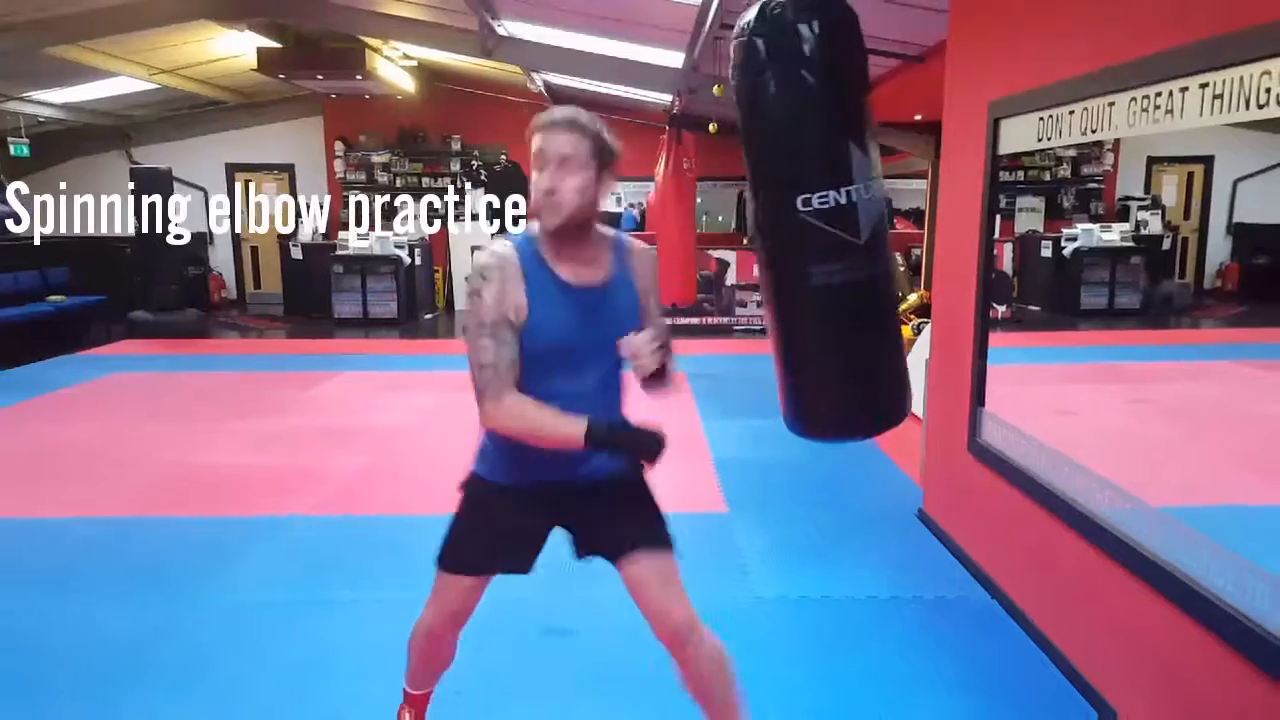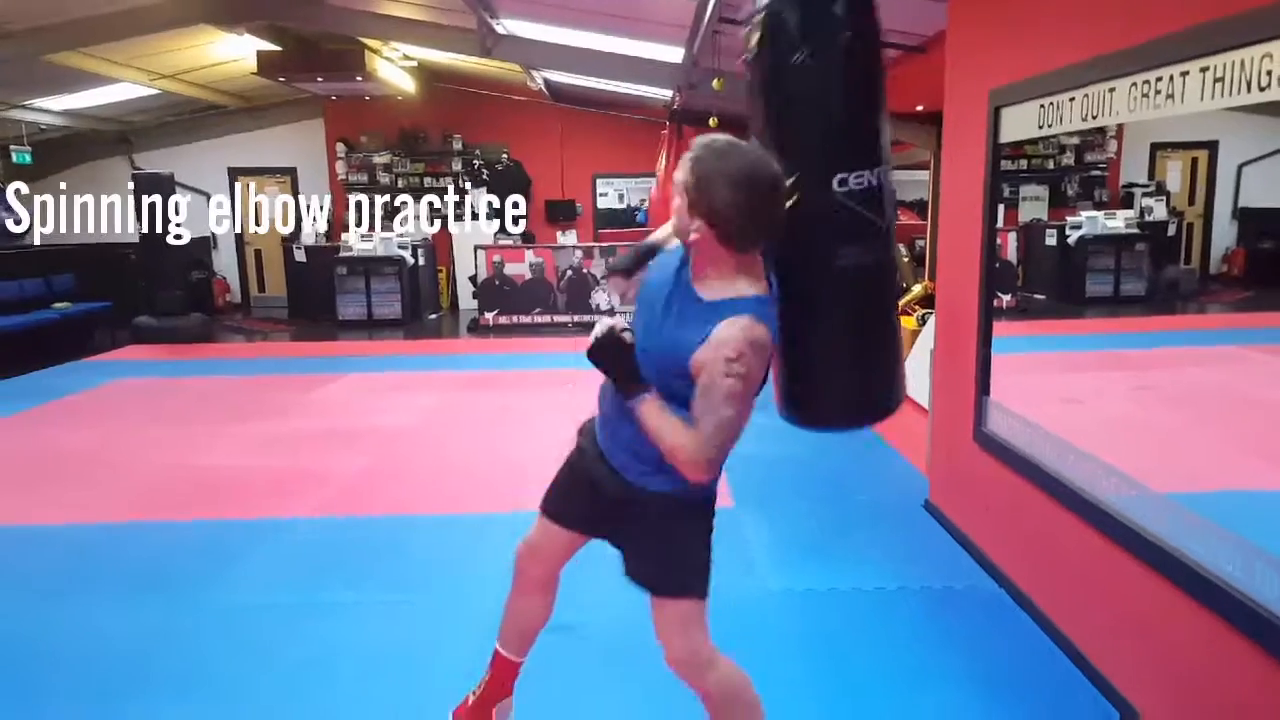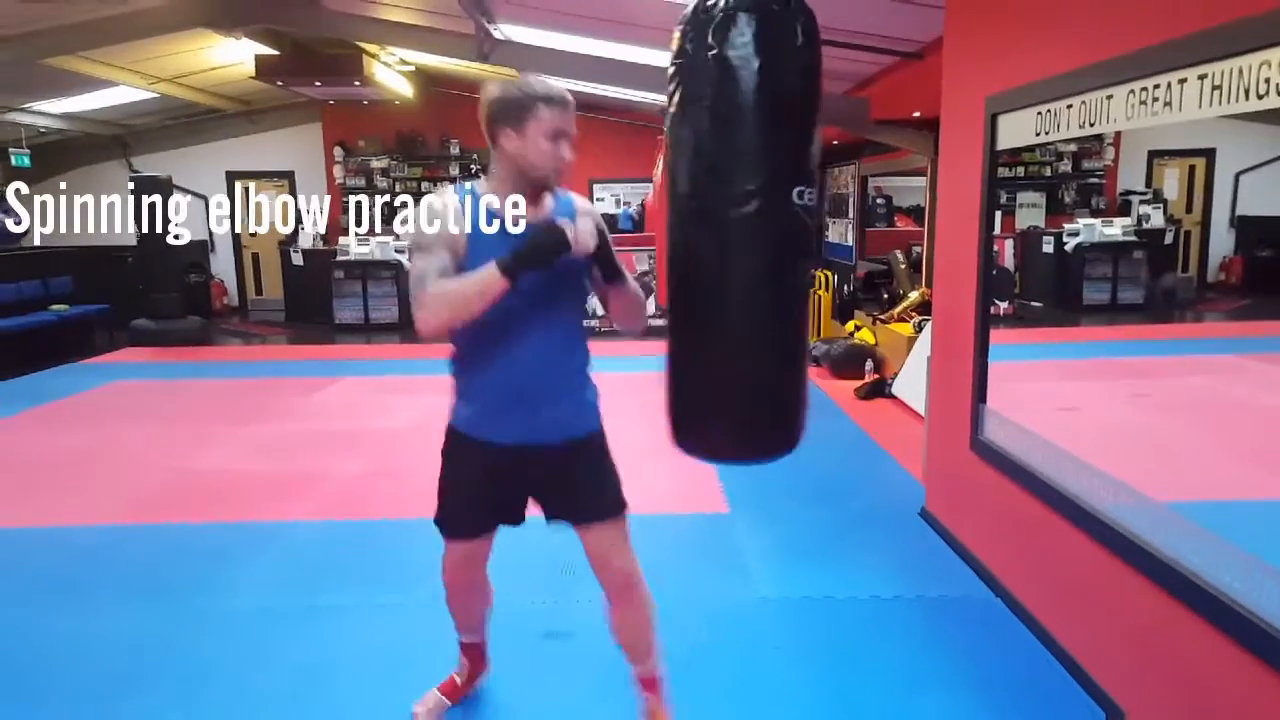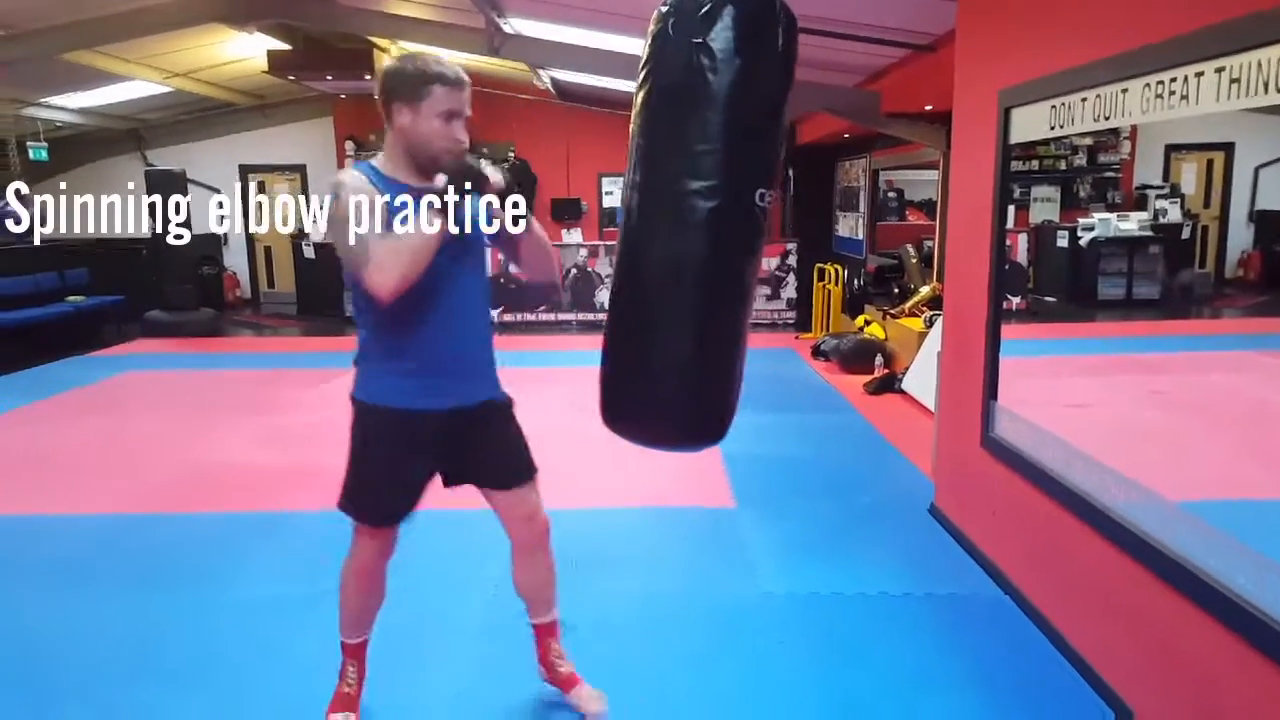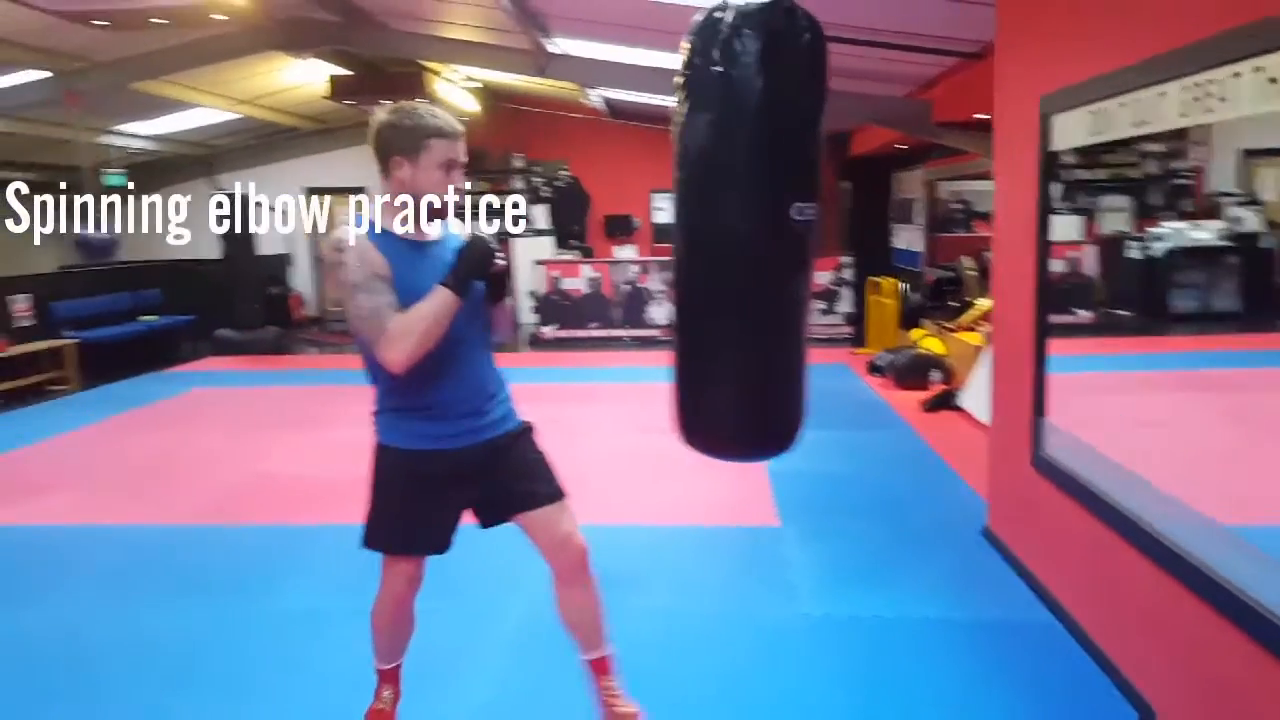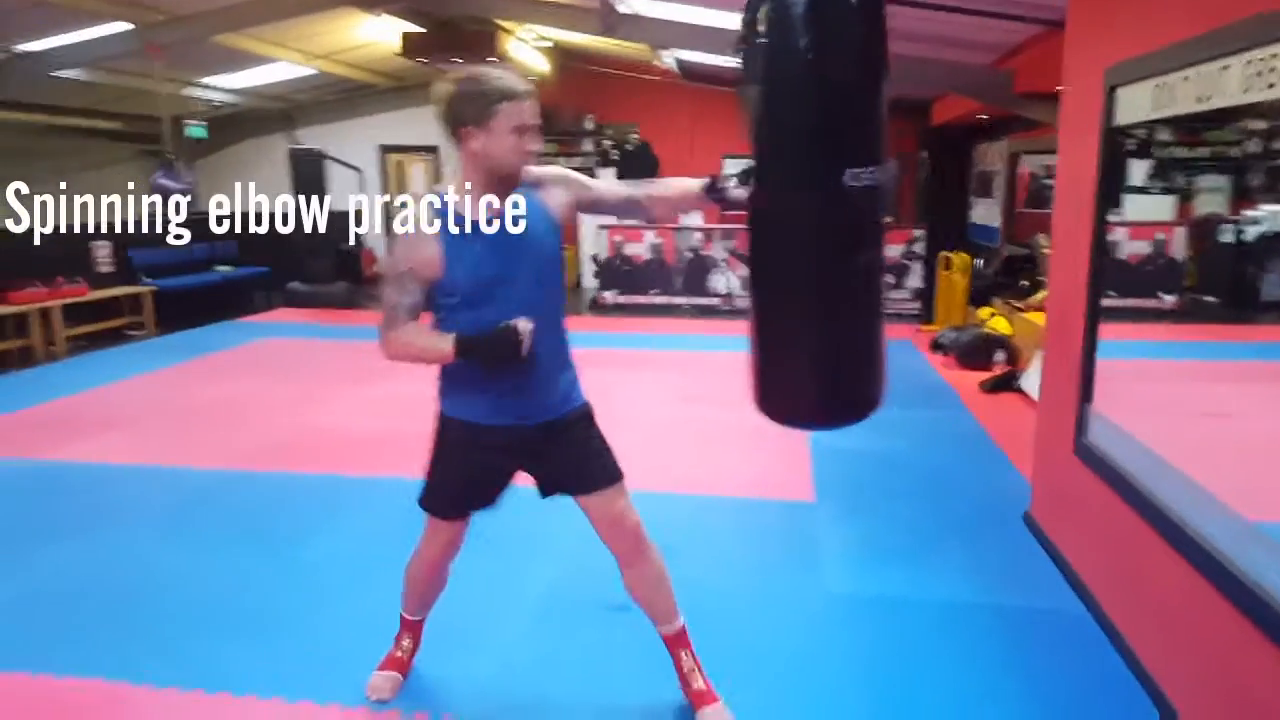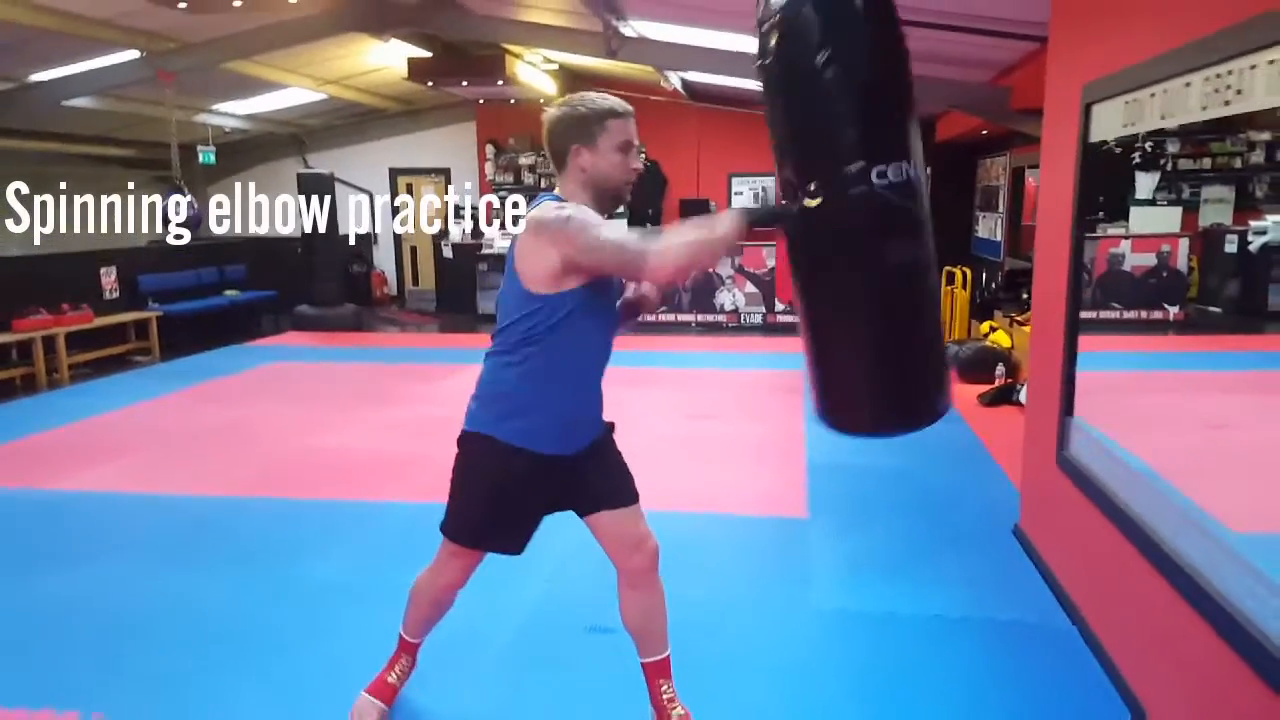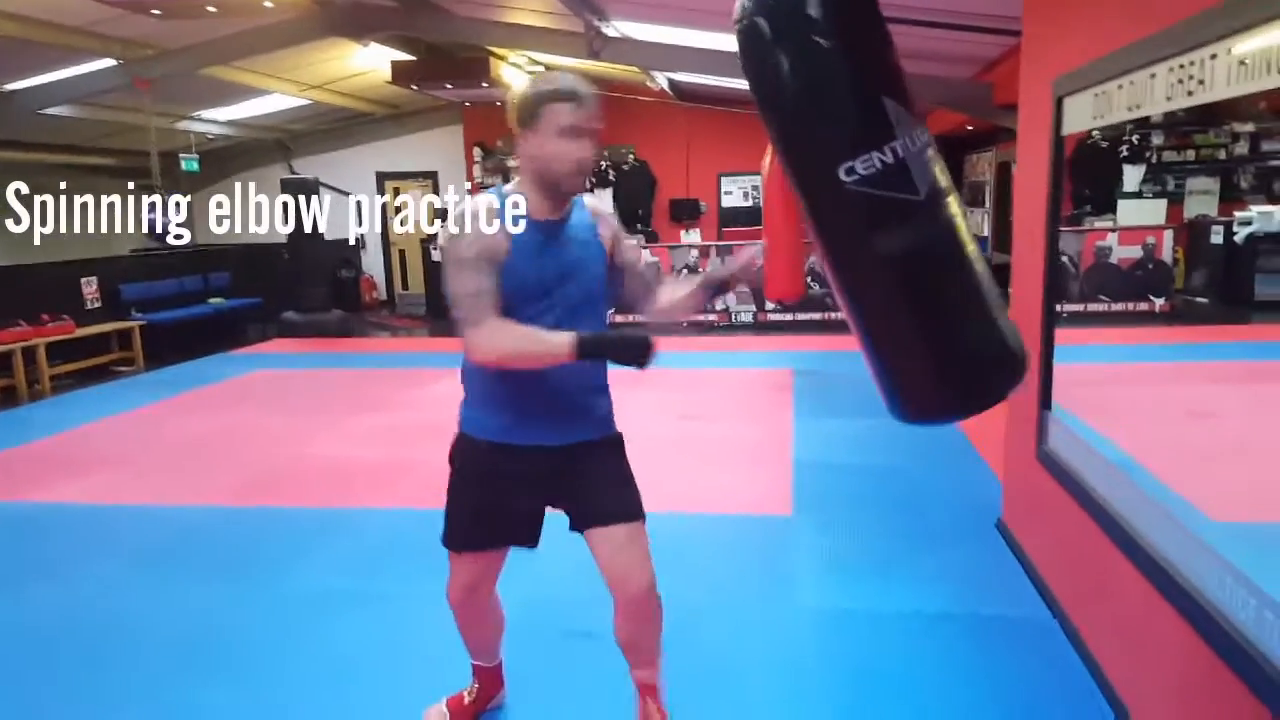
dt=0.5s
person 1, frame 1
left shoulder: (629, 258)
right shoulder: (502, 269)
left elbow: (658, 357)
right elbow: (498, 405)
left wrist: (653, 355)
right wrist: (596, 433)
left hip: (605, 475)
right hip: (514, 475)
left knee: (677, 621)
right knee: (445, 611)
person 1, frame 2
left shoulder: (741, 335)
right shoulder: (681, 243)
left elbow: (699, 463)
left wrist: (630, 383)
right wrist: (632, 264)
left hip: (670, 492)
right hip: (606, 447)
left knee: (689, 652)
right knee: (533, 560)
person 1, frame 3
left shoulder: (576, 211)
right shoulder: (448, 212)
left elbow: (634, 319)
right elbow: (430, 318)
left wrist: (609, 268)
right wrist: (517, 261)
left hip: (572, 432)
right hip: (482, 433)
left knee: (618, 570)
right knee: (462, 563)
right ankle: (471, 664)
person 1, frame 4
right shoulder: (356, 189)
left elbow: (544, 269)
right elbow: (384, 277)
left hip: (477, 398)
right hip: (393, 406)
left knee: (532, 526)
right knee: (371, 545)
left ankle: (552, 658)
person 1, frame 5
left shoulder: (457, 231)
right shoulder: (361, 248)
right elbow: (395, 351)
left wrist: (495, 288)
right wrist: (457, 280)
left hip: (496, 430)
right hip: (414, 448)
left knee: (570, 551)
right knee: (401, 579)
person 1, frame 6
left shoulder: (549, 190)
right shoulder: (425, 228)
left elbow: (646, 201)
right elbow: (394, 338)
right wrist: (466, 345)
left hip: (558, 408)
right hip: (474, 419)
left knee: (627, 533)
right knee: (439, 541)
right ankle: (405, 643)
person 1, frame 7
left shoulder: (588, 227)
right shoulder: (556, 224)
right elbow: (664, 261)
left wrist: (632, 300)
right wrist: (743, 218)
left hip: (582, 435)
right hip: (509, 438)
left knee: (639, 556)
right knee: (454, 564)
right ankle: (400, 662)
person 1, frame 8
left shoulder: (598, 222)
right shoulder: (481, 224)
left elbow: (655, 304)
right elbow: (481, 339)
left wrist: (706, 285)
right wrist: (589, 344)
left hip: (586, 436)
right hip: (496, 440)
left knee: (636, 585)
right knee: (467, 585)
